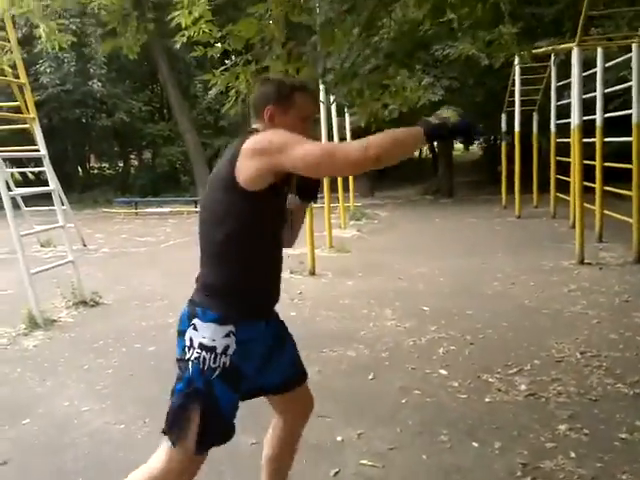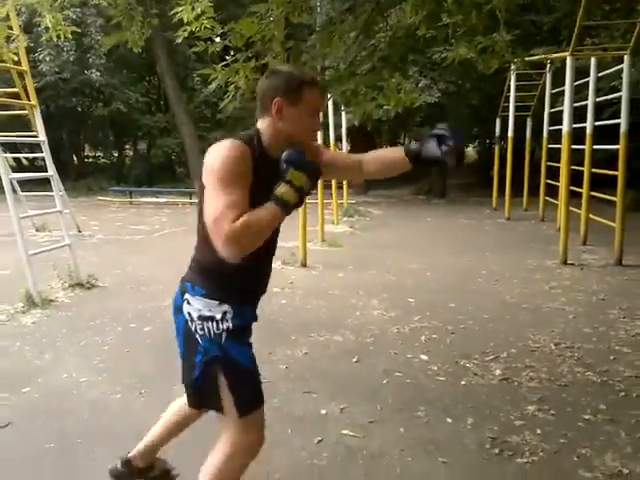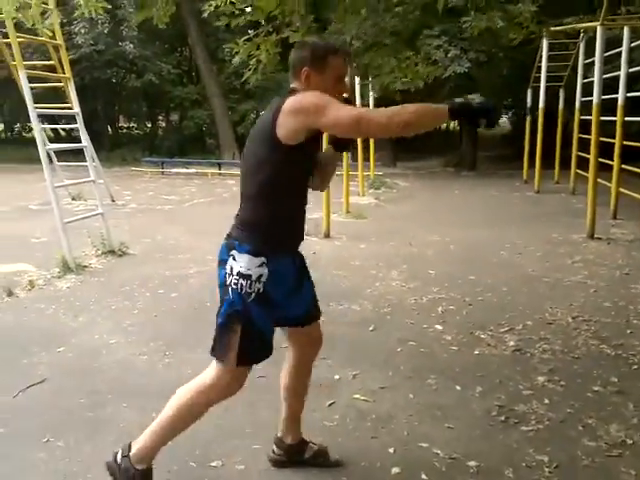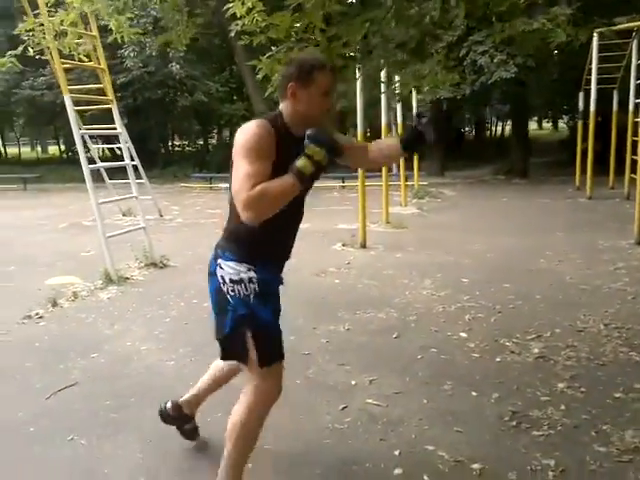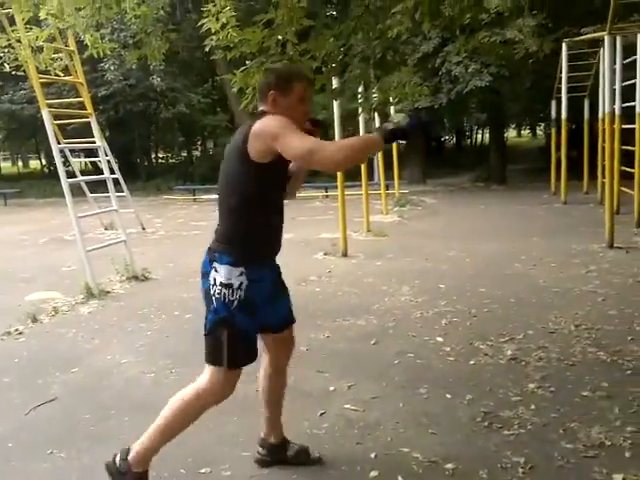
dt=0.5s
person 1, frame 1
left shoulder: (257, 168)
right shoulder: (262, 148)
left elbow: (282, 236)
right elbow: (359, 157)
left wrist: (303, 194)
right wrist: (432, 129)
left hip: (256, 321)
right hip: (219, 329)
left knee: (296, 407)
person 1, frame 2
left shoulder: (290, 149)
right shoulder: (229, 156)
left elbow: (361, 165)
right elbow: (231, 245)
left wrist: (419, 152)
right wrist: (288, 194)
left hip: (235, 303)
right hip: (210, 308)
left knee: (208, 397)
right knee: (247, 435)
person 1, frame 3
left shoulder: (293, 121)
right shoulder: (301, 107)
left elbow: (316, 181)
right elbow: (383, 123)
left wrist: (334, 147)
right wrist: (457, 110)
left hip: (280, 255)
right hip: (252, 261)
left knee: (308, 342)
right knee: (226, 380)
left ankle: (289, 441)
person 1, frame 4
left shoulder: (312, 132)
right shoulder: (256, 135)
left elbow: (369, 156)
right elbow: (250, 209)
left wrist: (407, 140)
right wrist: (307, 165)
left hip: (266, 267)
right hip: (240, 271)
left knee: (252, 357)
right knee: (267, 388)
left ankle: (182, 407)
person 1, frame 5
left shoulder: (263, 139)
right shoulder: (269, 129)
left elbow: (278, 189)
right elbow: (334, 157)
left wrist: (301, 164)
right wrist: (386, 133)
left hip: (259, 267)
right hip: (233, 272)
left knee: (281, 348)
right knee: (219, 383)
left ankle: (272, 441)
